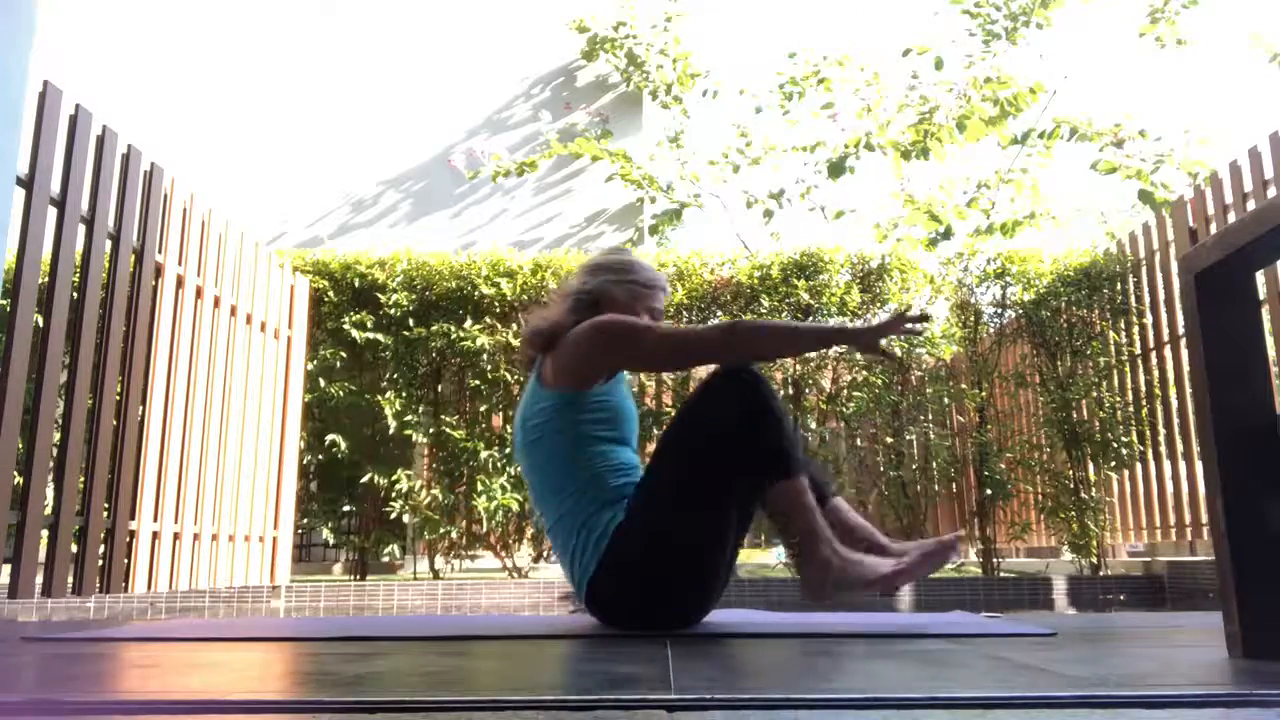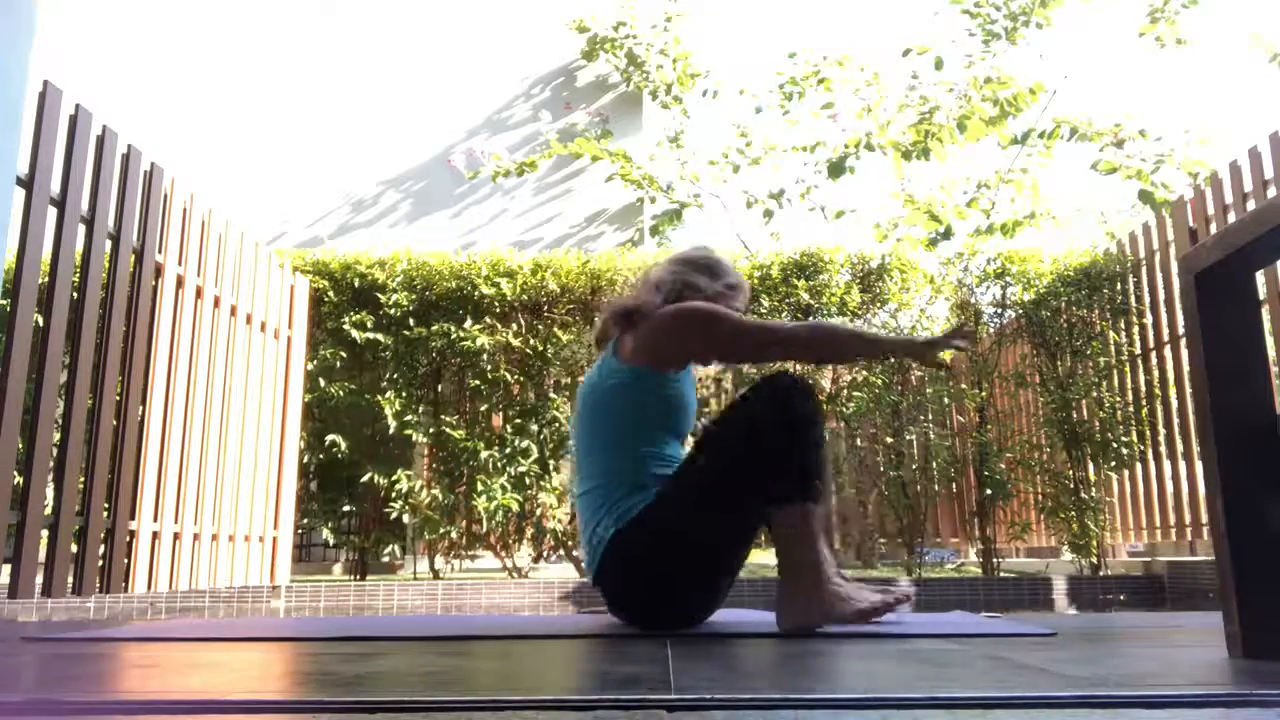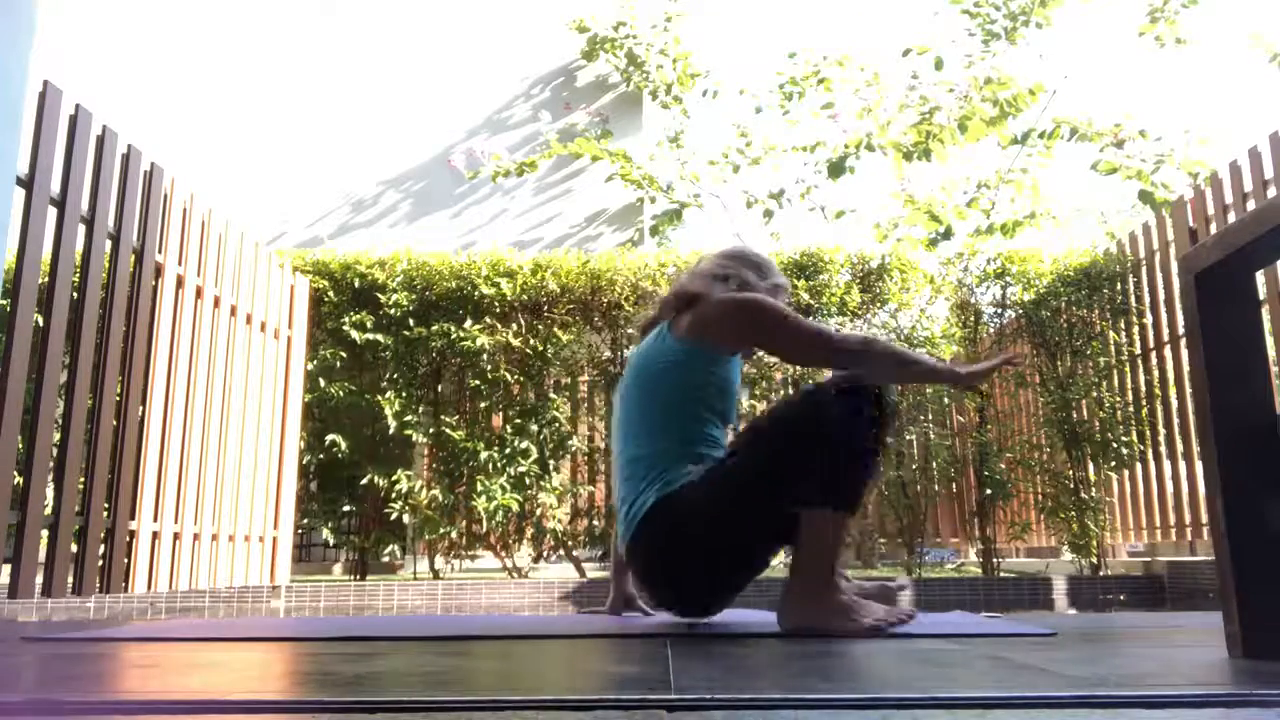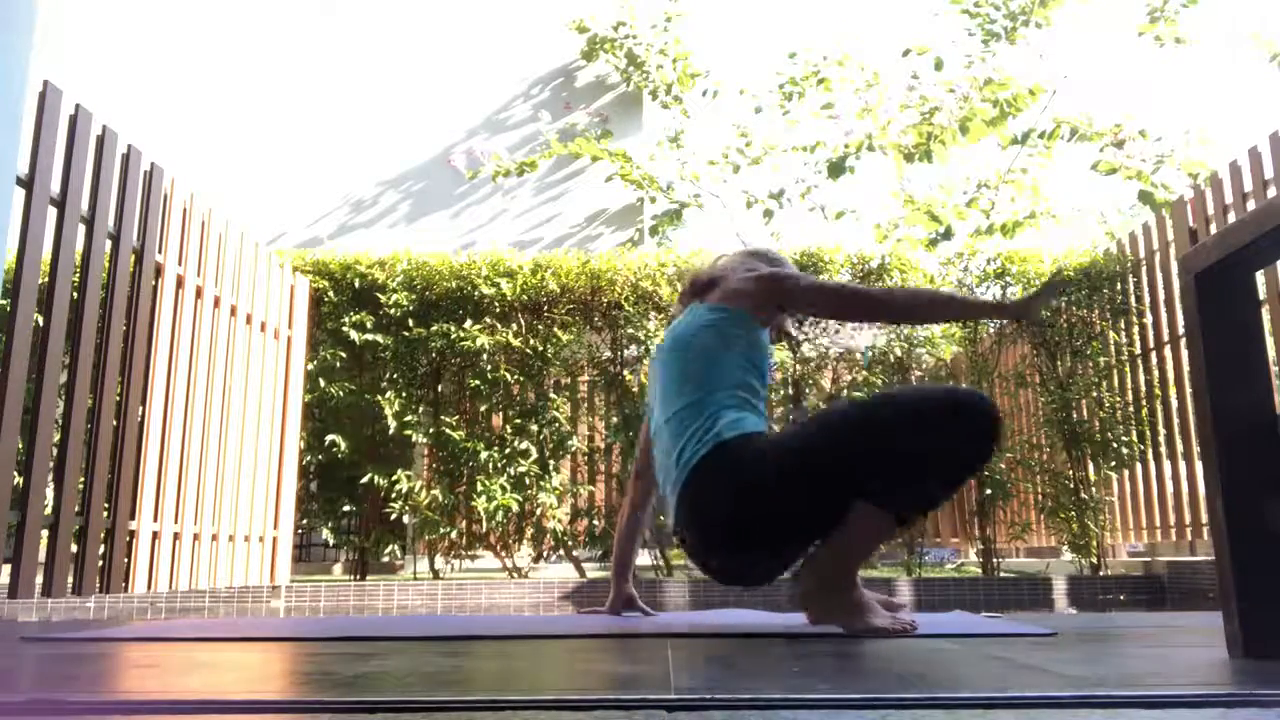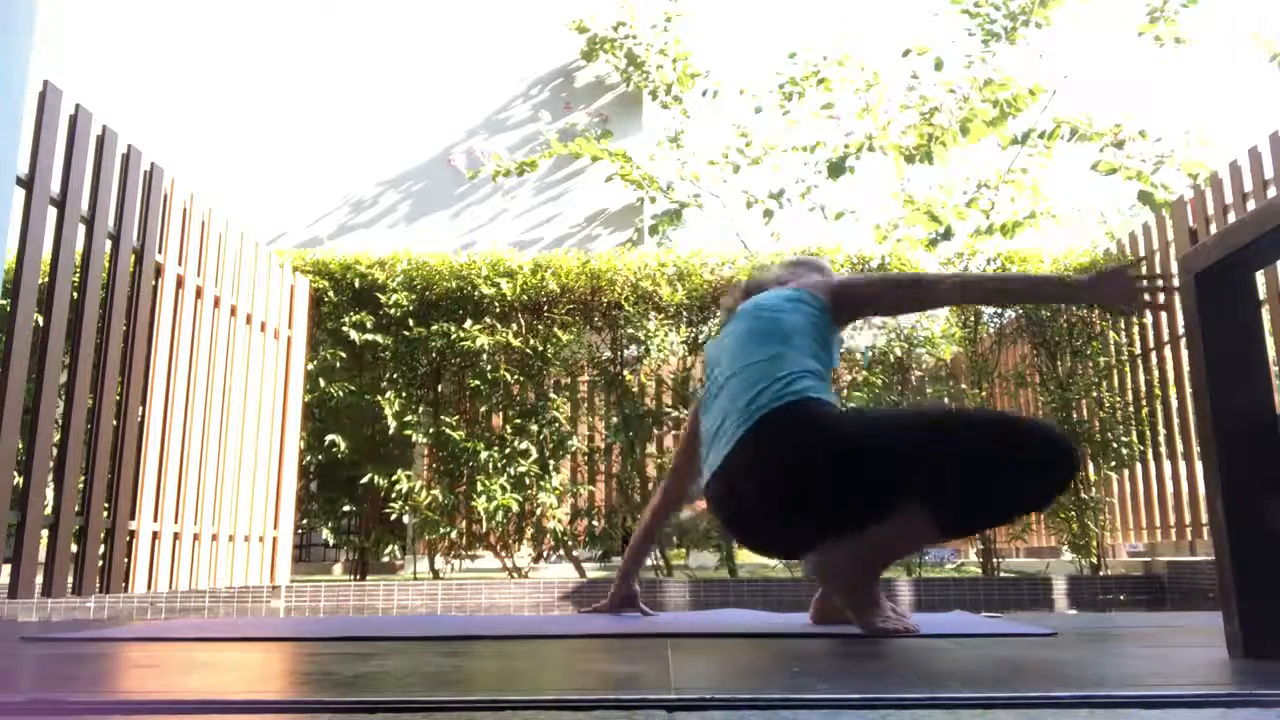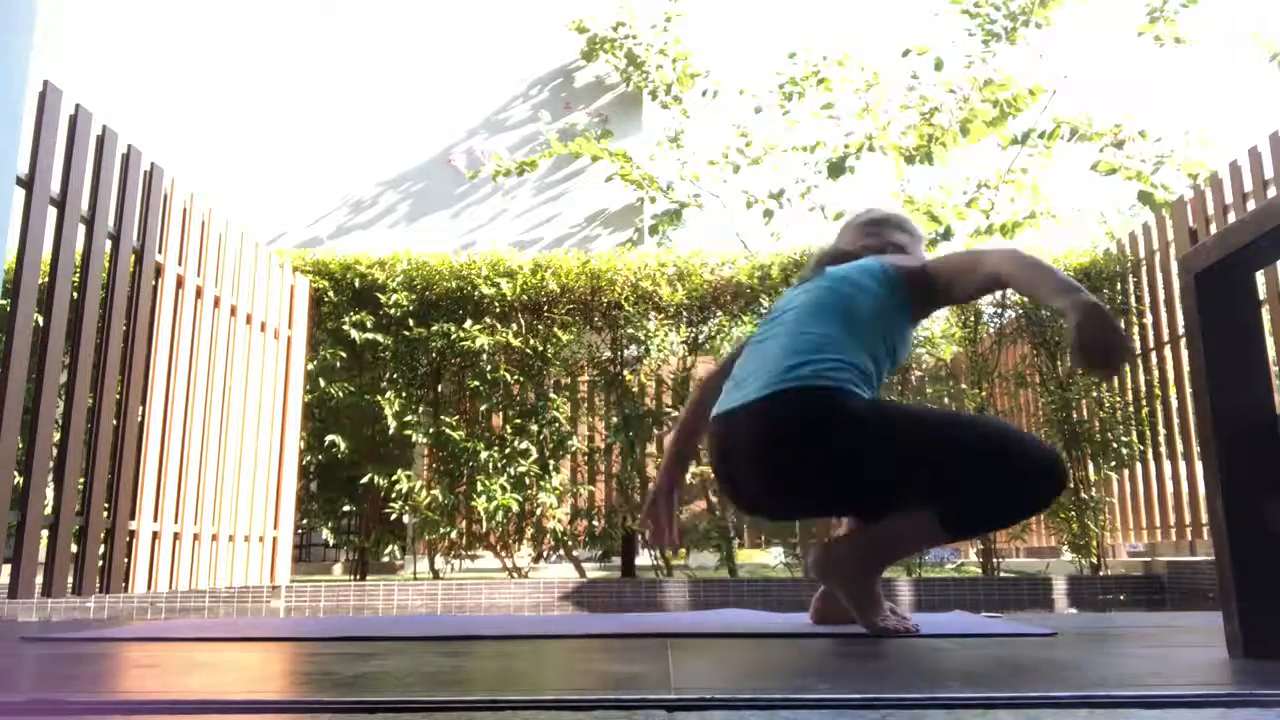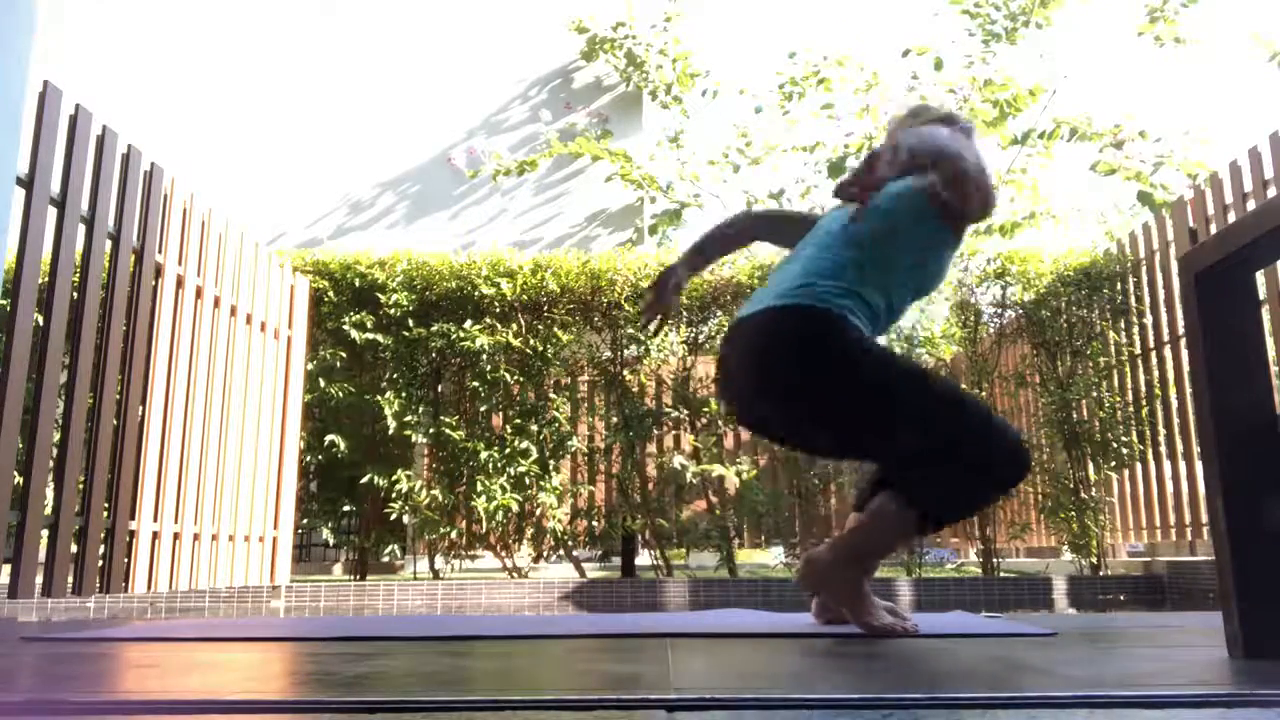
dt=0.2s
person 1, frame 1
left shoulder: (574, 376)
right shoulder: (591, 341)
right elbow: (720, 340)
right wrist: (854, 335)
left hip: (631, 585)
right hip: (639, 579)
left knee: (756, 450)
right knee: (739, 388)
left ankle: (880, 551)
right ankle: (822, 560)
person 1, frame 2
left shoulder: (635, 357)
right shoulder: (676, 324)
right elbow: (803, 341)
right wrist: (912, 348)
left hip: (640, 576)
right hip: (650, 570)
right knee: (784, 399)
left ankle: (813, 579)
right ankle: (809, 588)
person 1, frame 3
left shoulder: (666, 342)
right shoulder: (728, 310)
right elbow: (852, 352)
left wrist: (621, 588)
right wrist: (953, 374)
left hip: (667, 554)
right hip: (685, 548)
right knee: (857, 400)
left ankle: (819, 581)
right ankle: (815, 595)
person 1, frame 4
left shoulder: (683, 336)
right shoulder: (755, 287)
left elbow: (641, 479)
right elbow: (880, 301)
left wrist: (621, 587)
right wrist: (1003, 308)
left hip: (709, 528)
right hip: (739, 494)
right knee: (964, 417)
left ankle: (831, 578)
right ankle: (830, 584)
person 1, frame 5
left shoulder: (725, 341)
right shoulder: (818, 293)
left elbow: (678, 479)
right elbow: (948, 288)
left wrist: (625, 581)
right wrist: (1079, 288)
left hip: (740, 505)
right hip: (796, 451)
right knee: (1046, 458)
left ankle: (839, 587)
right ankle: (853, 566)
person 1, frame 6
left shoulder: (804, 294)
right shoulder: (907, 275)
left elbow: (712, 384)
right elbow: (1001, 263)
left wrist: (667, 482)
right wrist: (1079, 305)
right hip: (806, 429)
left knee: (910, 452)
right knee: (1035, 473)
left ankle: (843, 584)
right ankle: (853, 556)
person 1, frame 7
left shoulder: (867, 207)
right shoulder: (947, 196)
left elbow: (755, 220)
right elbow: (947, 145)
left wrist: (676, 274)
right wrist: (911, 148)
left hip: (743, 366)
right hip: (803, 348)
left knee: (917, 444)
right knee: (995, 457)
left ankle: (842, 582)
right ankle: (841, 565)
